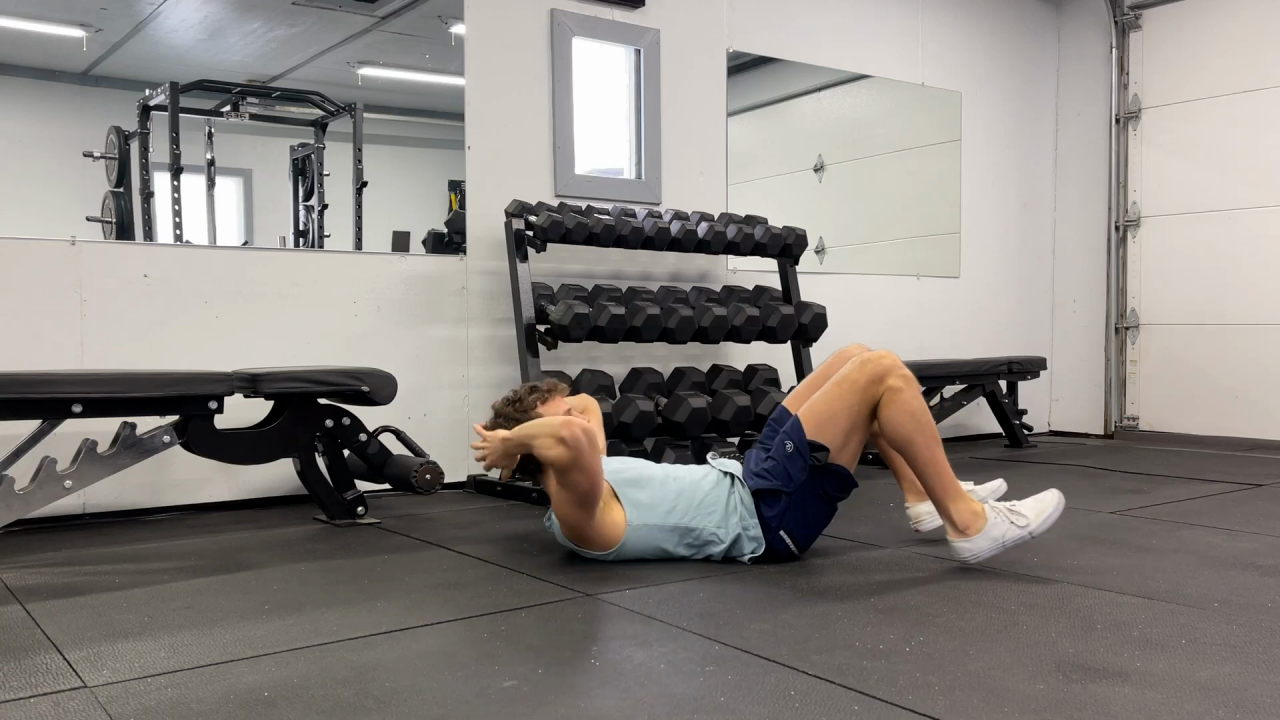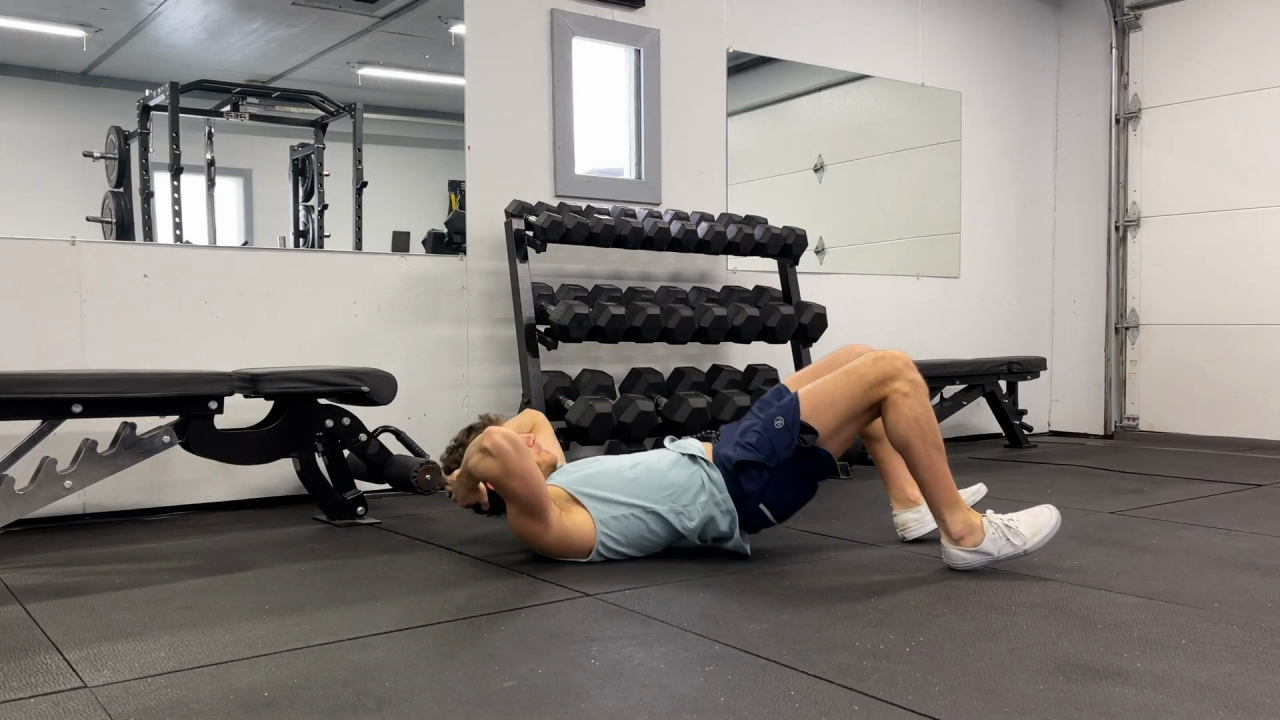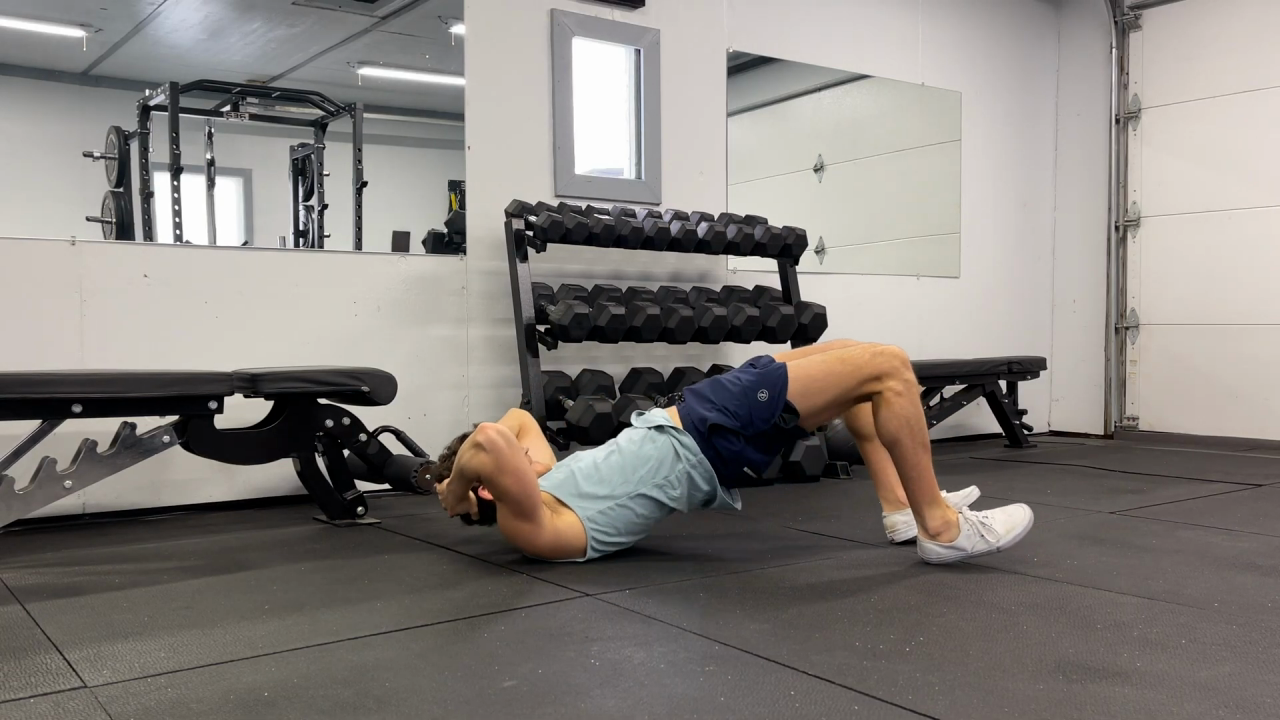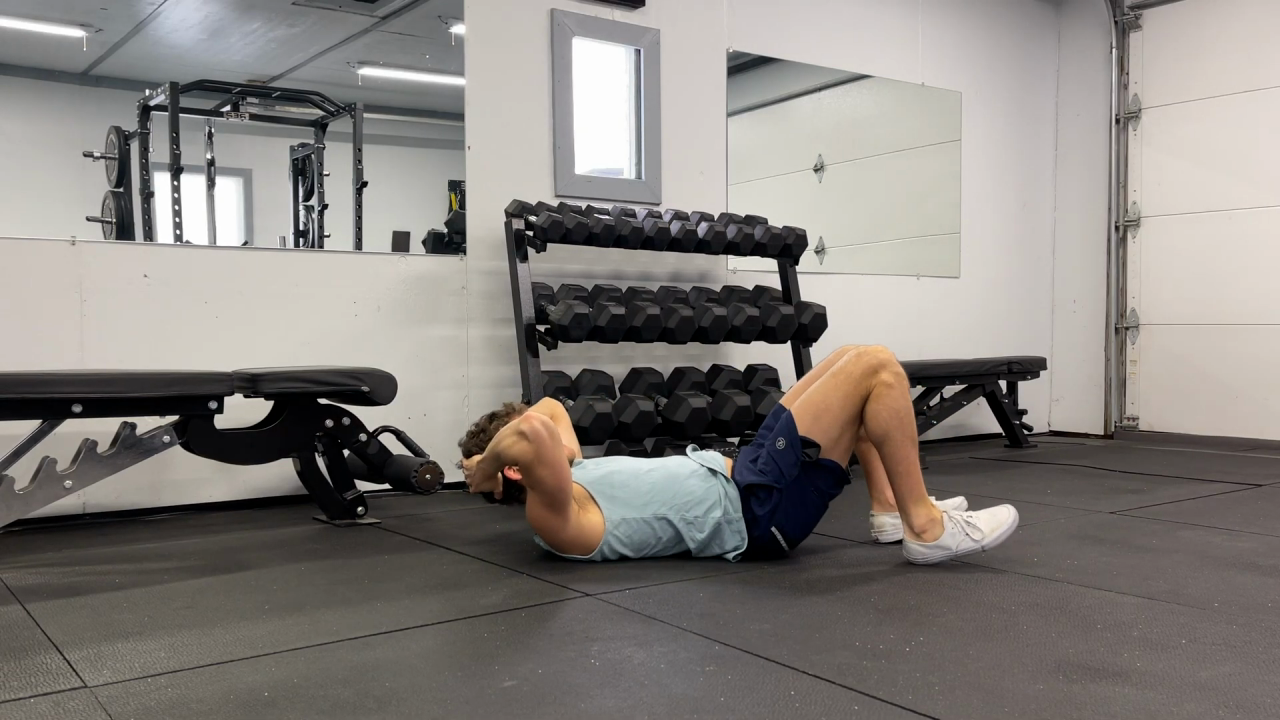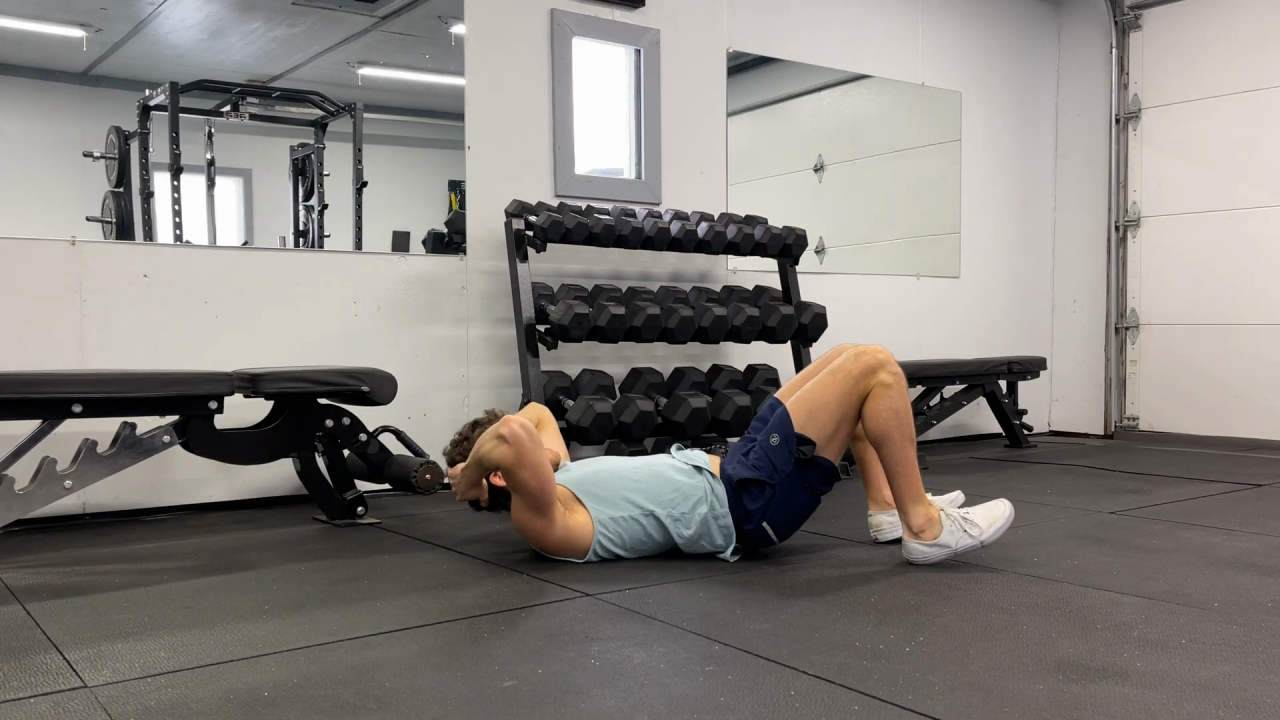
dt=1s
person 1, frame 1
left shoulder: (584, 482)
right shoulder: (576, 512)
left elbow: (584, 405)
right elbow: (566, 435)
left wrist: (515, 433)
right wrist: (512, 443)
left hip: (748, 478)
right hip: (769, 514)
left knee: (857, 359)
right knee: (885, 371)
left ankle: (926, 500)
right ankle: (968, 523)
person 1, frame 2
left shoulder: (558, 484)
right shoulder: (542, 522)
left elbow: (531, 418)
right elbow: (498, 447)
right wrist: (466, 480)
left hip: (725, 460)
right hip: (742, 485)
left knee: (859, 359)
right knee: (896, 372)
left ankle: (913, 505)
right ankle: (965, 532)
person 1, frame 3
left shoulder: (542, 489)
right shoulder: (529, 527)
left elbow: (517, 417)
right elbow: (488, 442)
right wrist: (454, 492)
left hip: (704, 419)
right hip: (717, 434)
left knee: (855, 356)
right knee: (889, 368)
left ankle: (903, 510)
right ankle: (941, 528)
person 1, frame 4
left shoulder: (569, 483)
right shoulder: (556, 521)
left elbow: (550, 407)
right elbow: (531, 431)
left wrist: (522, 453)
right wrist: (483, 469)
left hip: (736, 479)
right hip: (755, 499)
left knee: (855, 361)
right knee: (880, 367)
left ankle: (893, 513)
right ankle: (927, 528)
person 1, frame 5
left shoulder: (556, 486)
right shoulder: (542, 521)
left elbow: (537, 413)
right elbow: (513, 435)
left wrist: (467, 466)
right wrist: (465, 479)
left hip: (730, 474)
right hip: (749, 501)
left knee: (848, 360)
right knee: (875, 366)
left ankle: (890, 511)
right ankle: (926, 526)
